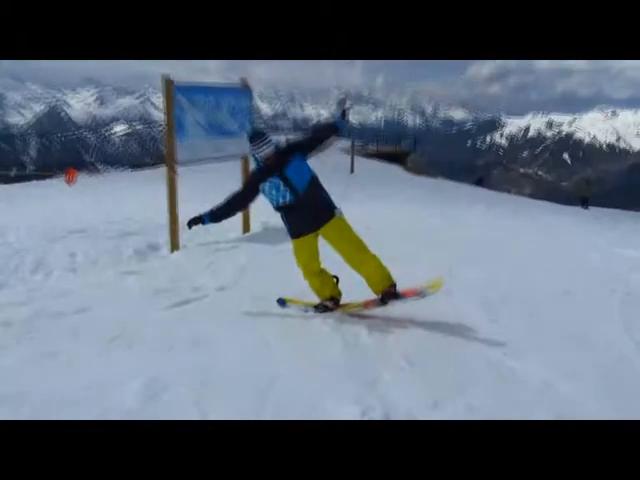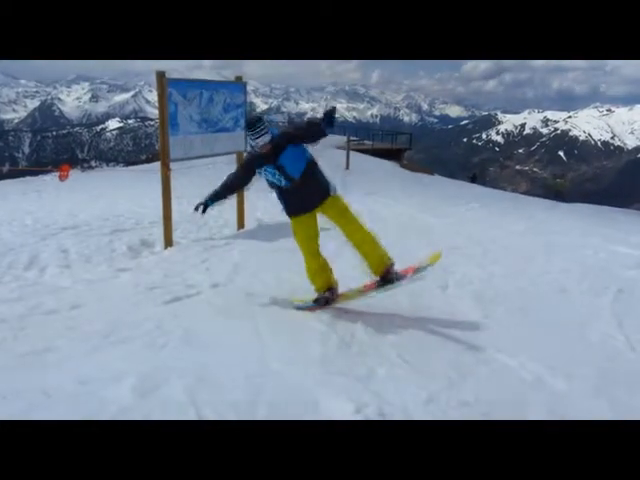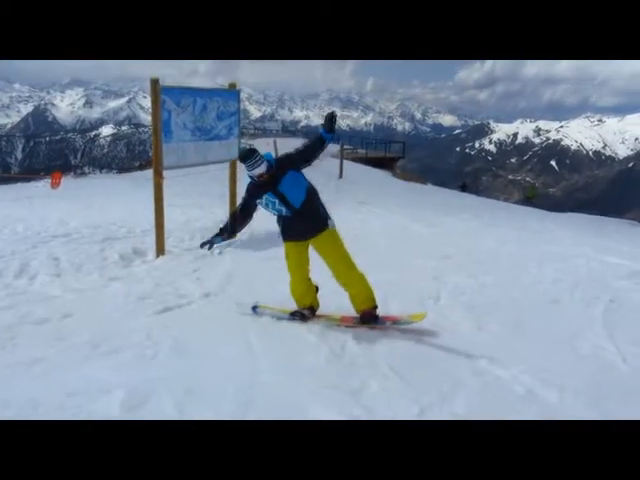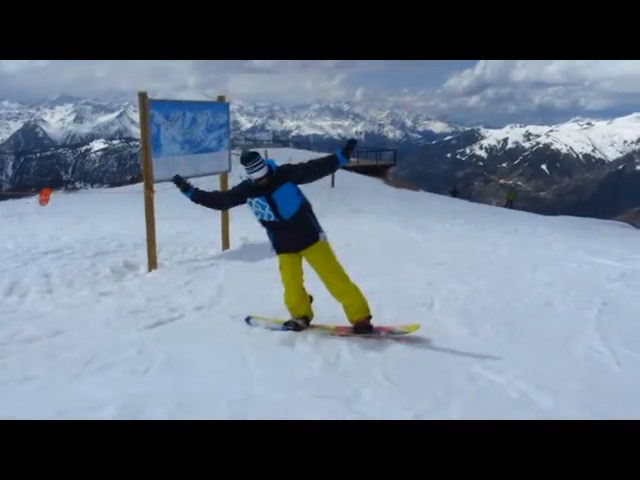
dt=1s
person 1, frame 1
left shoulder: (292, 152)
right shoulder: (257, 178)
left elbow: (318, 135)
right elbow: (236, 202)
left wrist: (340, 117)
right wrist: (207, 217)
left hip: (324, 213)
right hip: (299, 227)
left knee: (354, 251)
right knee: (309, 268)
left ankle: (385, 287)
right ankle: (330, 296)
person 1, frame 2
left shoulder: (287, 138)
right shoulder: (253, 160)
left elbow: (312, 131)
right elbow: (235, 181)
left wrist: (325, 123)
right wrist: (211, 198)
left hip: (320, 193)
right hip: (297, 207)
left knee: (353, 230)
right knee: (309, 251)
left ankle: (384, 270)
right ankle: (326, 288)
person 1, frame 3
left shoulder: (287, 164)
right shoulder: (254, 190)
left elbow: (311, 150)
right elbow: (241, 215)
left wrist: (326, 132)
right wrist: (220, 234)
left hip: (317, 222)
right hip: (292, 233)
left knee: (343, 268)
right knee: (298, 275)
left ankle: (367, 308)
right ankle: (307, 305)
person 1, frame 4
left shoulder: (285, 174)
right shoulder: (246, 190)
left elbow: (314, 169)
right elbow: (219, 200)
left wrist: (340, 157)
right wrist: (190, 192)
left hip: (309, 235)
right hip: (283, 244)
left knee: (335, 278)
right knee: (292, 286)
left ankle: (360, 318)
right ankle: (301, 316)
